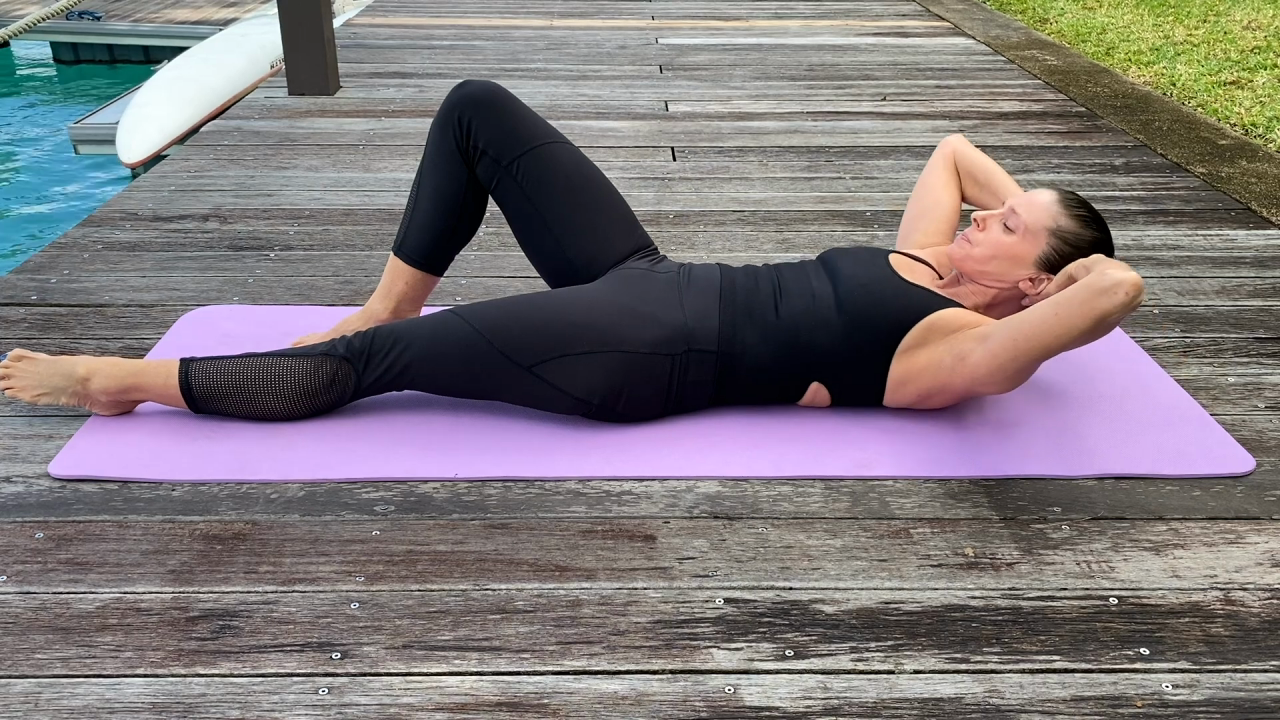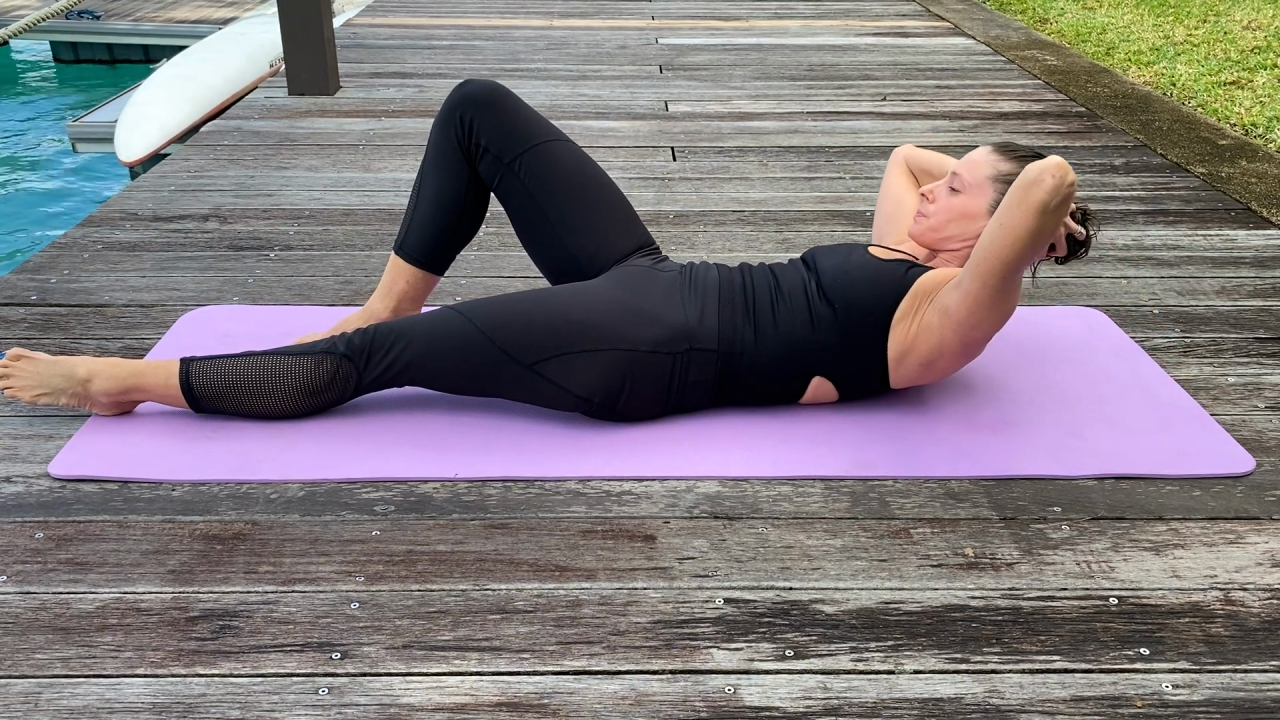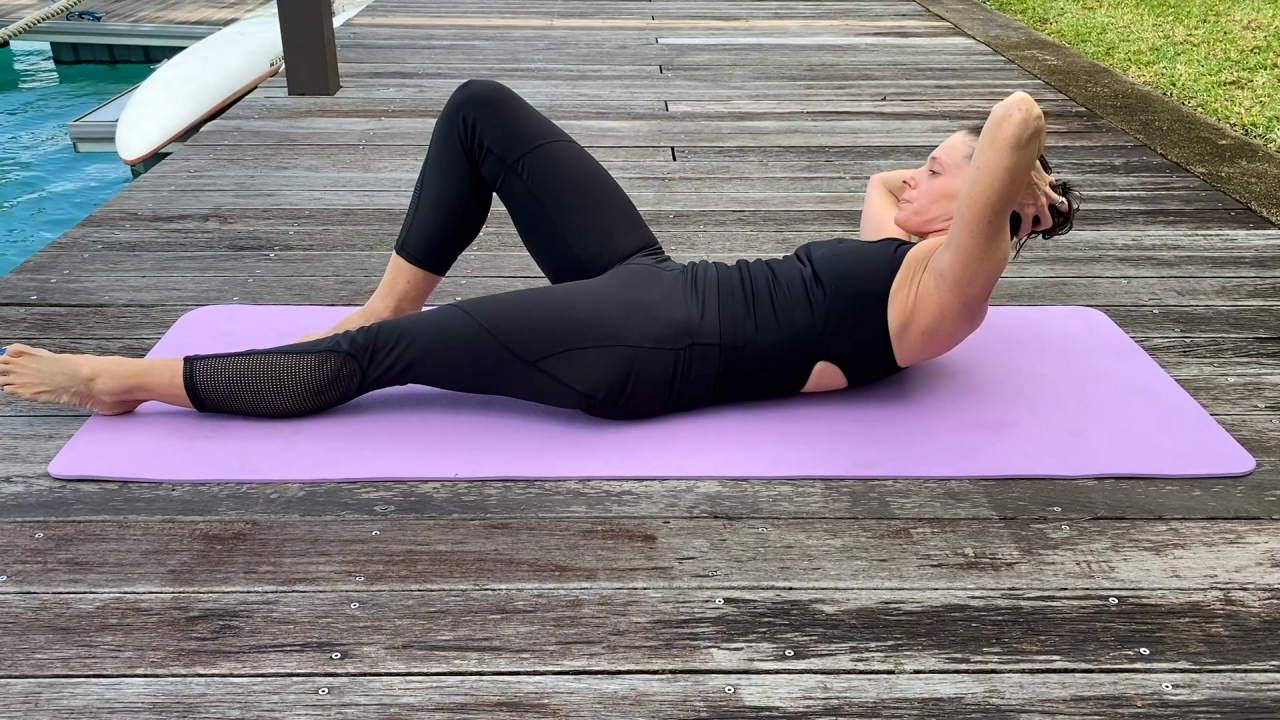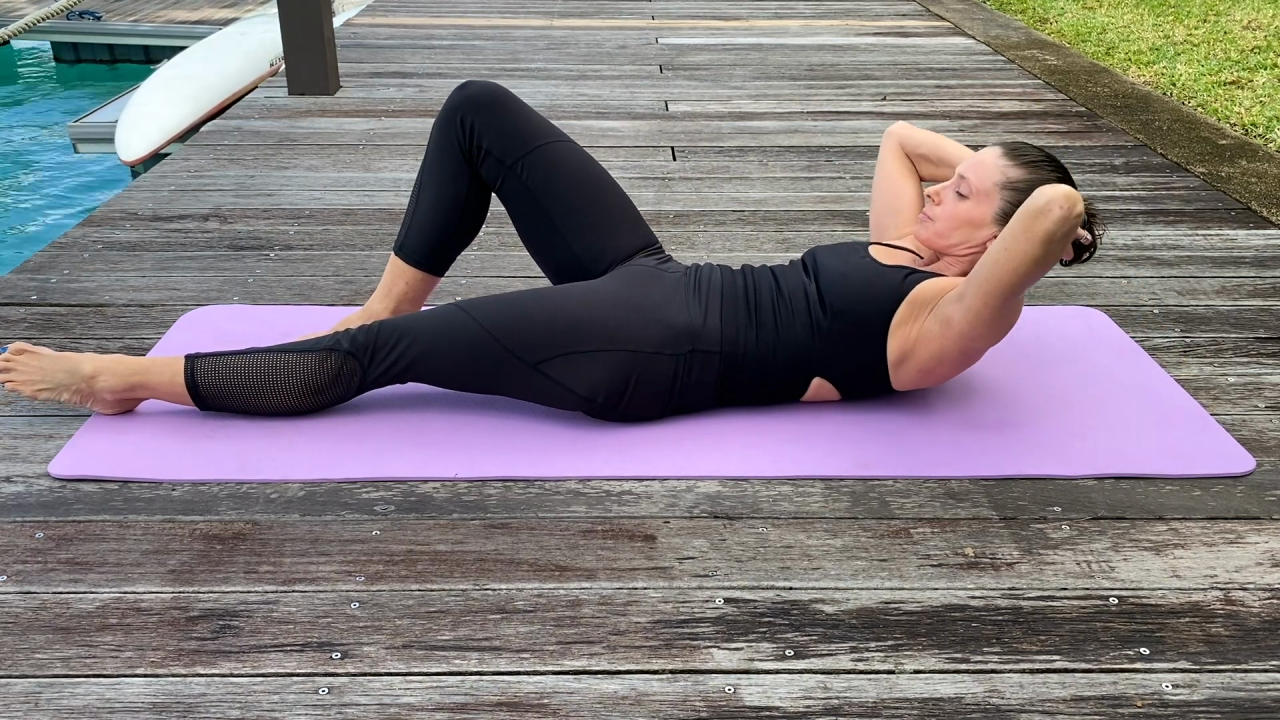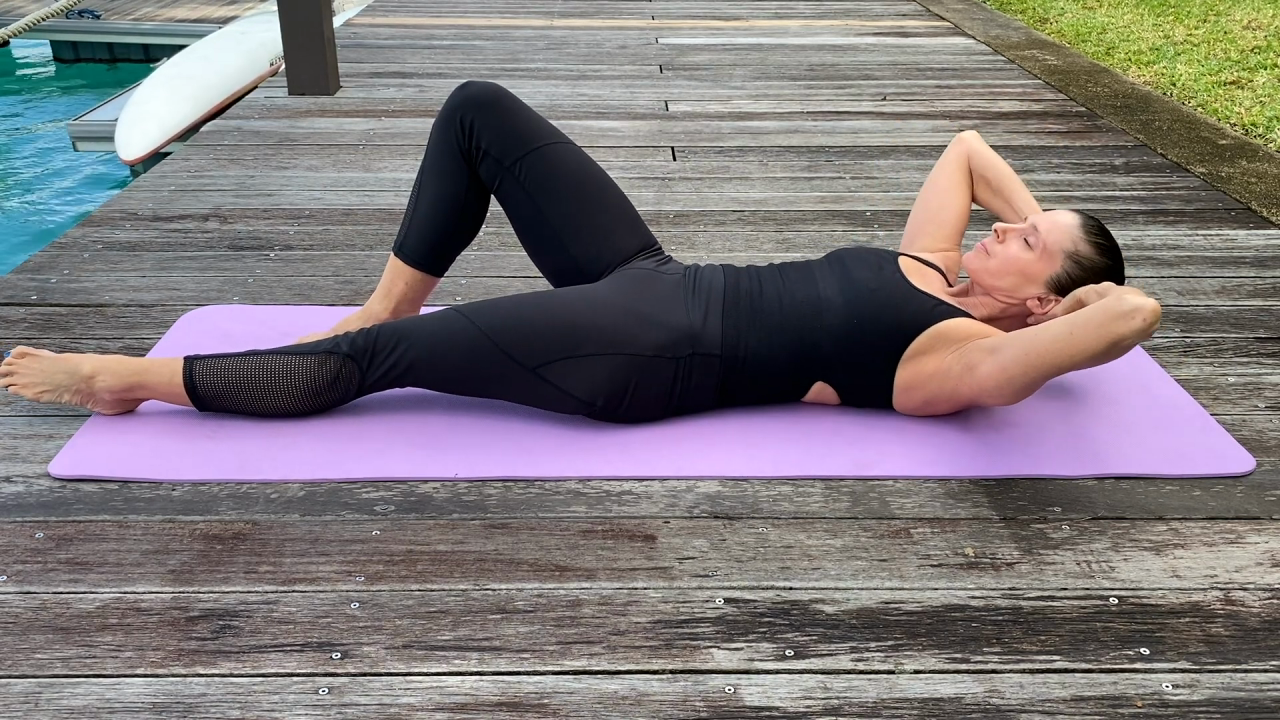
dt=1s
person 1, frame 1
left shoulder: (967, 352)
right shoulder: (927, 268)
left elbow: (1118, 286)
right elbow: (951, 148)
left wrist: (1073, 270)
right wrist: (1031, 213)
left hip: (645, 353)
right hip: (652, 283)
left knee: (368, 364)
right knee: (476, 110)
left ankle: (121, 377)
right ankle: (385, 307)
person 1, frame 2
left shoulder: (955, 316)
right shoulder: (906, 259)
left elbow: (1050, 180)
right elbow: (903, 154)
left wrist: (1023, 204)
right wrist: (977, 174)
left hip: (646, 353)
right hip: (648, 285)
left knee: (373, 358)
right knee: (477, 109)
left ankle: (120, 380)
right ankle: (386, 305)
person 1, frame 3
left shoulder: (948, 291)
right shoulder: (897, 255)
left elbow: (1018, 118)
right elbow: (879, 180)
left wrist: (1014, 182)
right wrist: (973, 173)
left hip: (648, 351)
right hip: (651, 285)
left knee: (380, 358)
right knee: (480, 109)
left ankle: (125, 379)
right ankle: (388, 304)
person 1, frame 4
left shoulder: (952, 324)
right shoulder: (909, 255)
left elbow: (1056, 209)
right elbow: (898, 135)
left wrist: (1027, 204)
right wrist: (985, 171)
left hip: (646, 354)
right hip: (653, 284)
left knee: (378, 358)
right knee: (478, 109)
left ankle: (125, 377)
right ankle: (386, 305)
person 1, frame 5
left shoulder: (969, 359)
right shoulder: (933, 272)
left elbow: (1135, 314)
right elbow: (967, 145)
left wrist: (1084, 290)
right wrist: (1044, 229)
left hip: (644, 354)
right hip: (657, 282)
left knee: (376, 364)
right knee: (479, 110)
left ankle: (126, 378)
right ankle: (384, 305)
